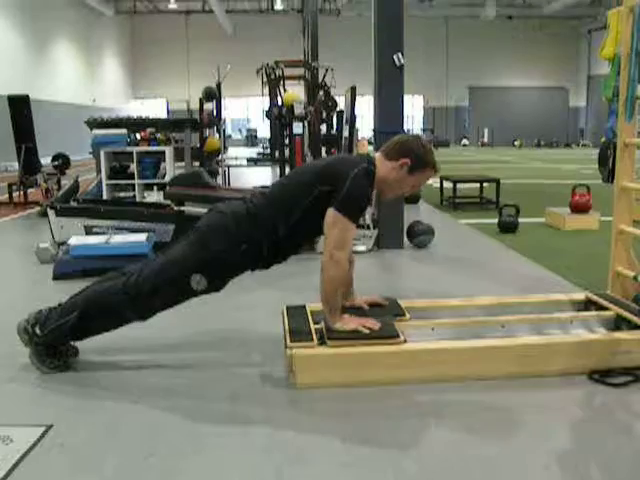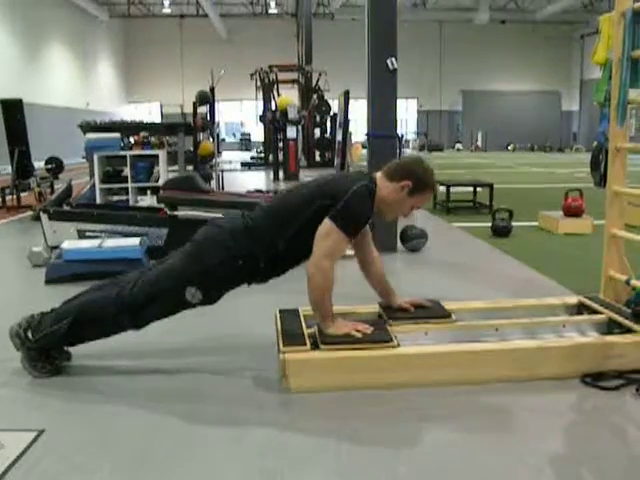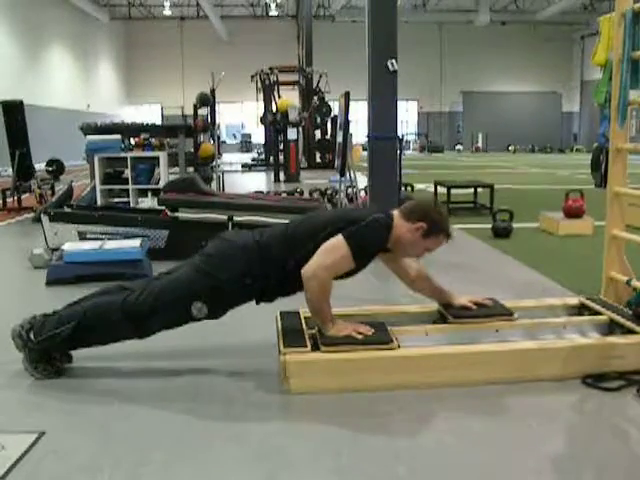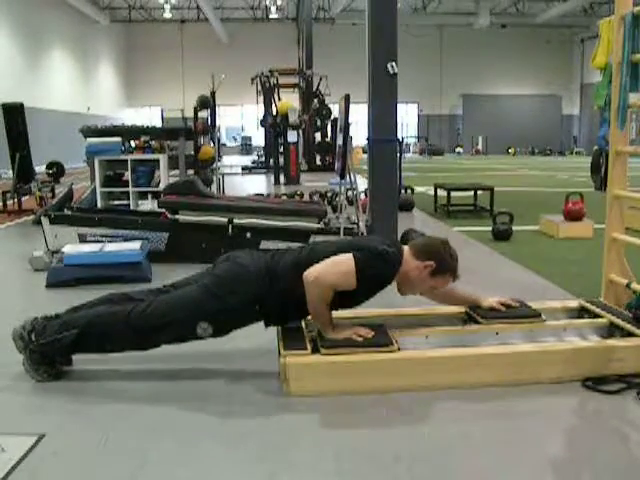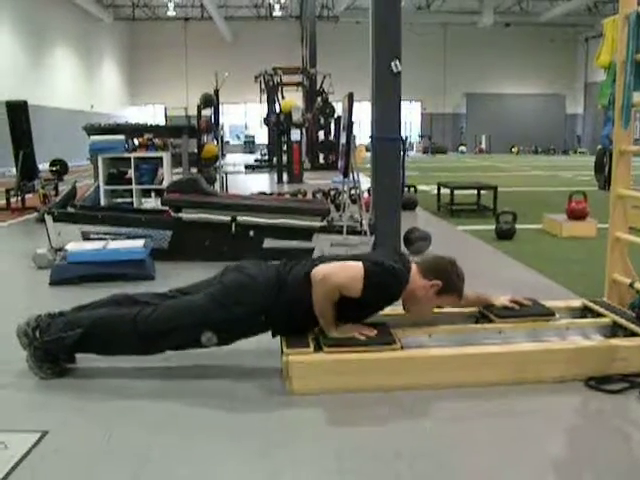
dt=0.5s
person 1, frame 1
left shoulder: (356, 172)
right shoulder: (358, 181)
left elbow: (340, 249)
right elbow: (334, 255)
left wrist: (350, 297)
right wrist: (335, 319)
left hip: (232, 227)
right hip: (232, 241)
left knee: (144, 284)
right knee: (141, 294)
left ankle: (50, 324)
right ankle: (44, 332)
person 1, frame 2
left shoulder: (359, 193)
right shoulder: (359, 197)
left elbow: (367, 254)
right elbow: (320, 265)
left wrist: (392, 300)
right wrist: (328, 323)
left hip: (229, 242)
right hip: (227, 255)
left knee: (137, 291)
right knee: (133, 303)
left ankle: (43, 328)
right ankle: (36, 335)
person 1, frame 3
left shoulder: (380, 225)
right shoulder: (375, 229)
left elbow: (410, 273)
right elbow: (314, 273)
left wrist: (451, 299)
right wrist: (329, 325)
left hip: (239, 254)
right hip: (236, 272)
left knee: (143, 298)
right knee: (141, 313)
left ankle: (48, 329)
right ankle: (40, 337)
person 1, frame 4
left shoulder: (390, 254)
right shoulder: (383, 262)
left elbow: (435, 289)
right elbow: (316, 279)
left wrist: (478, 299)
right wrist: (328, 329)
left hip: (246, 272)
right hip: (243, 291)
left knee: (149, 306)
right knee: (145, 324)
left ankle: (50, 328)
right ankle: (43, 340)
person 1, frame 5
left shoulder: (401, 267)
right shoulder: (390, 280)
left elbow: (446, 291)
right elbow: (324, 276)
left wrist: (491, 299)
right wrist: (332, 328)
left hip: (254, 281)
right hip: (252, 303)
left knee: (155, 310)
right knee: (149, 329)
left ankle: (54, 325)
right ankle: (49, 337)
